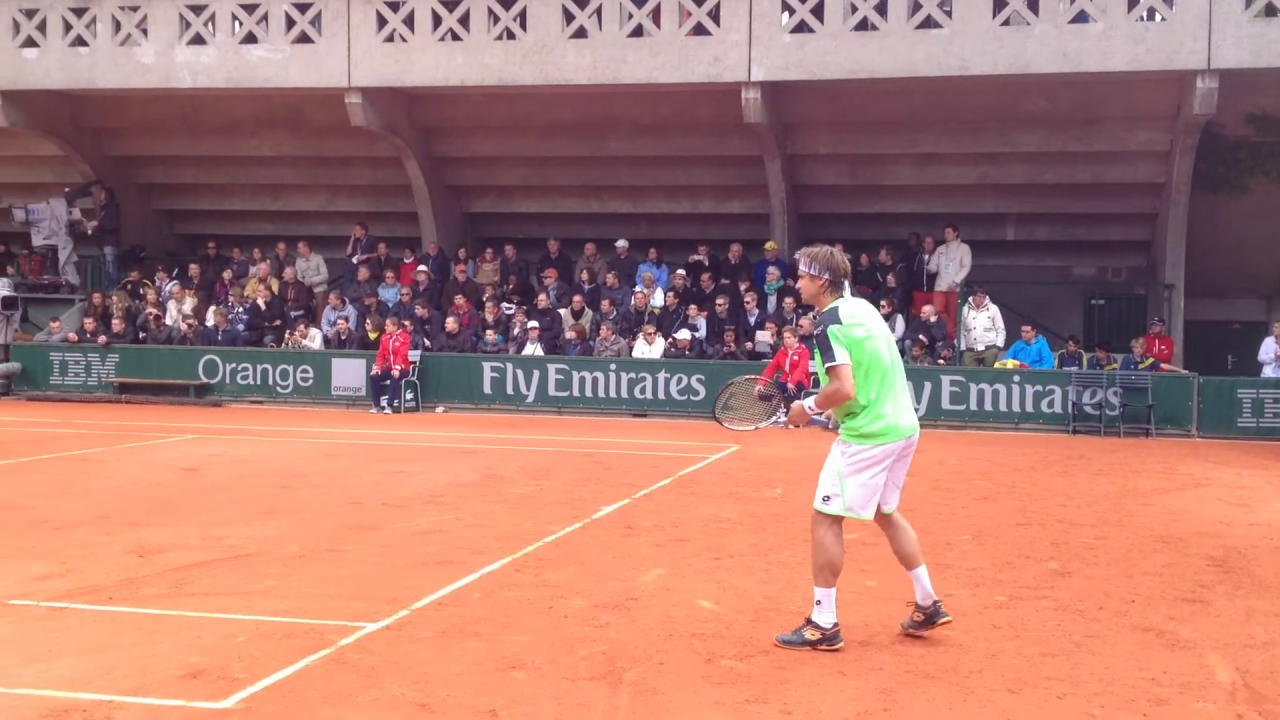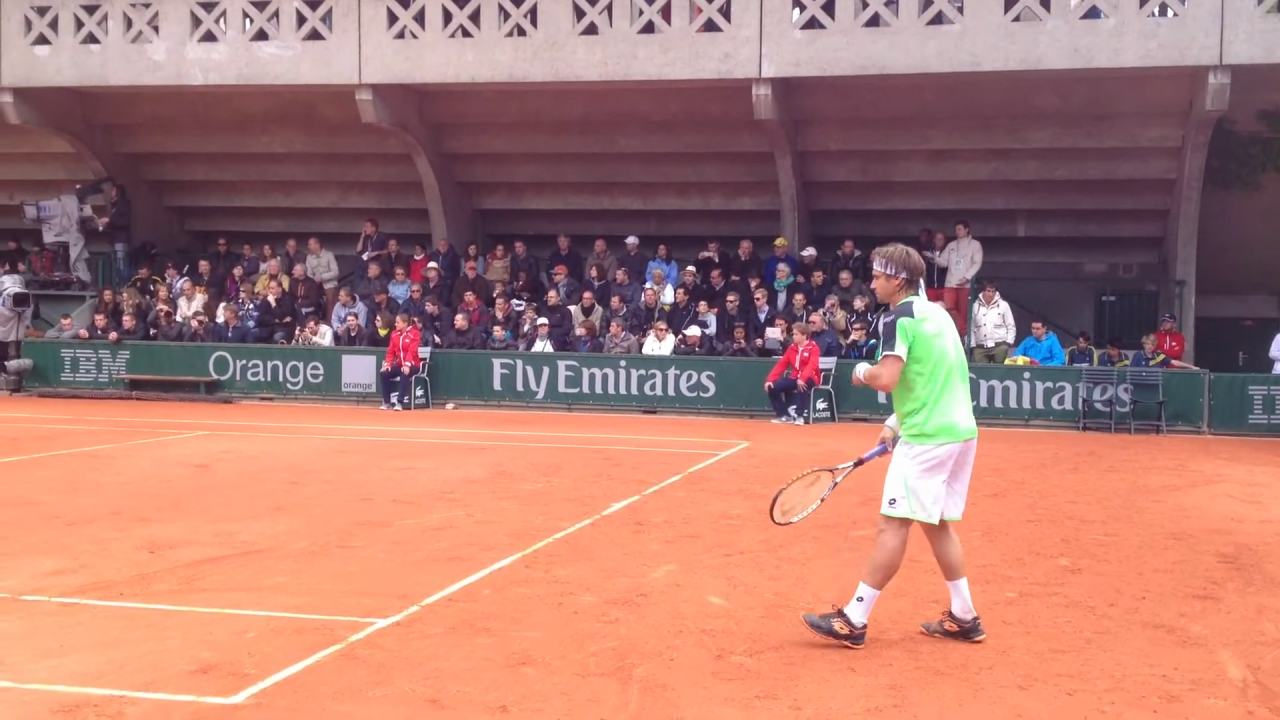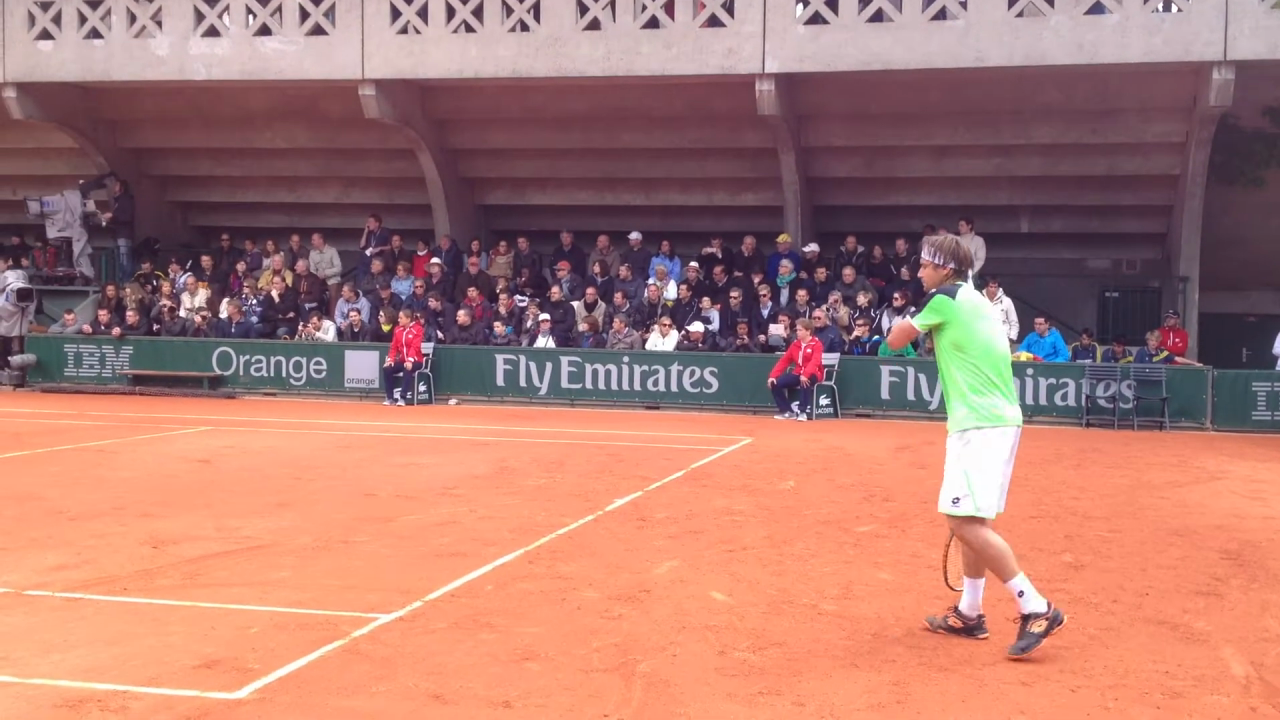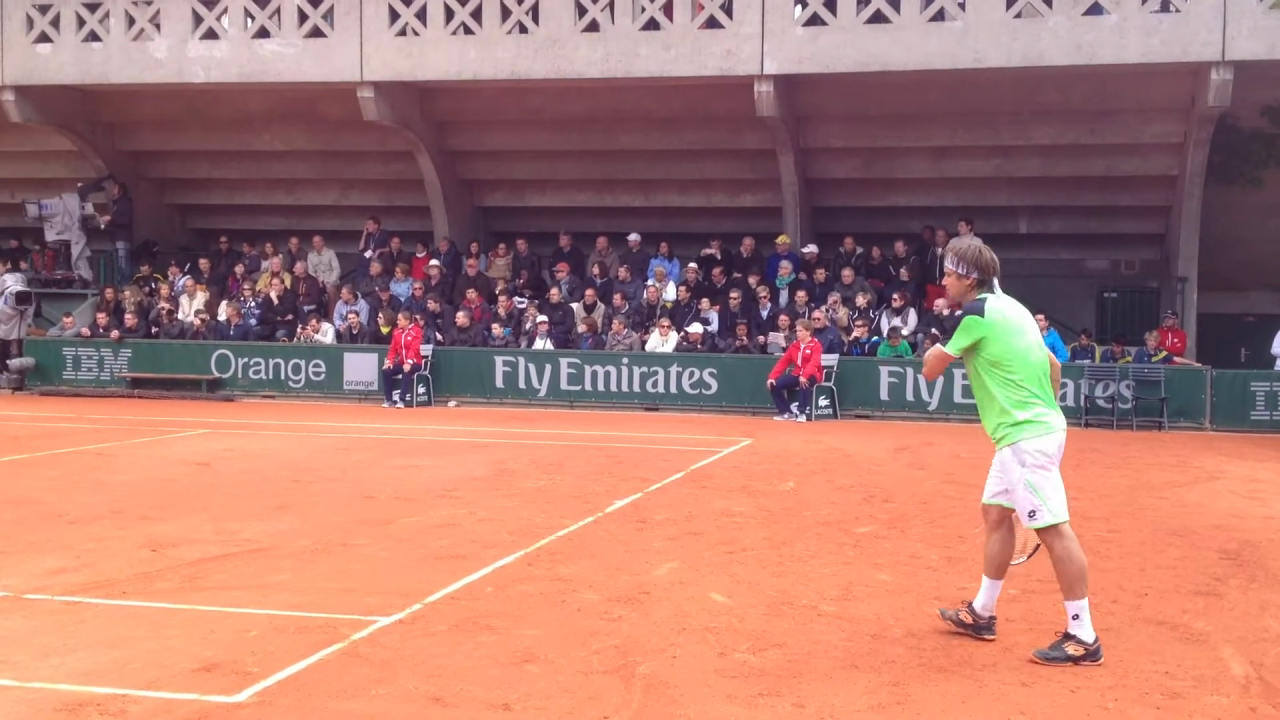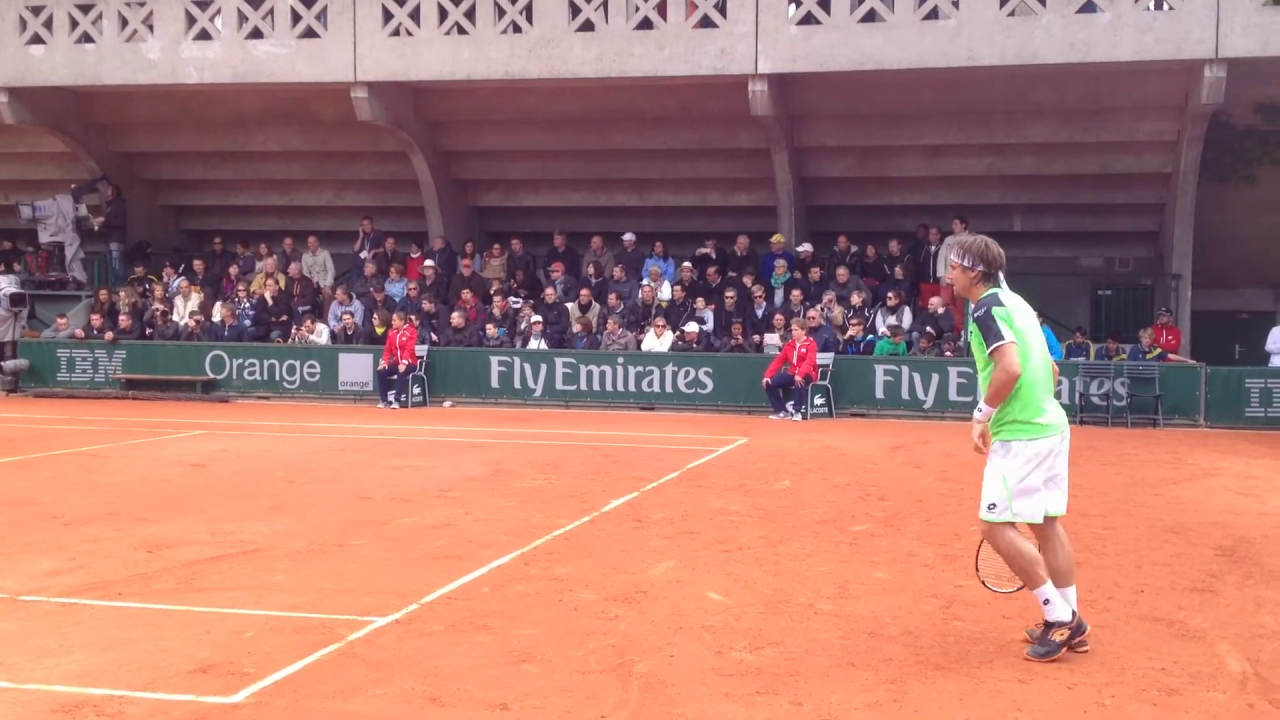
dt=0.3s
person 1, frame 1
left shoulder: (830, 324)
right shoulder: (863, 308)
left elbow: (843, 389)
left wrist: (808, 406)
right wrist: (830, 406)
left hip: (867, 437)
right hip: (903, 428)
left knee: (825, 520)
right knee: (887, 514)
left ankle: (823, 623)
right ankle: (928, 603)
person 1, frame 2
left shoulder: (900, 317)
right shoulder: (936, 312)
left elbow: (886, 379)
left wrist: (862, 372)
right wrist: (897, 423)
left hip: (929, 437)
right hip: (960, 432)
left knee: (893, 525)
right knee: (937, 523)
left ankle: (853, 619)
right ankle: (964, 616)
person 1, frame 3
left shoulder: (948, 297)
right shoulder: (980, 303)
left elbow: (897, 338)
left wrist: (915, 319)
left hip: (979, 428)
right hip: (998, 424)
left knee: (970, 525)
right knee: (967, 518)
left ankle: (1037, 610)
right ankle: (969, 613)
person 1, frame 4
left shoulder: (976, 313)
right shoulder: (1010, 308)
left elbow: (930, 369)
right elbow: (1054, 366)
left wrist: (943, 348)
left hip: (1025, 437)
right hip: (1035, 429)
left knee: (1054, 530)
right knee: (995, 516)
left ankle: (1084, 637)
right ankle: (981, 613)
person 1, frame 5
left shoulder: (986, 309)
right shoulder: (1011, 302)
left elbow: (1011, 369)
right elbow: (1050, 367)
left wrist: (983, 413)
left hip: (1022, 435)
right hip: (1049, 427)
left knee: (998, 529)
right knee: (1046, 524)
left ankle: (1058, 615)
right ankle: (1070, 621)
